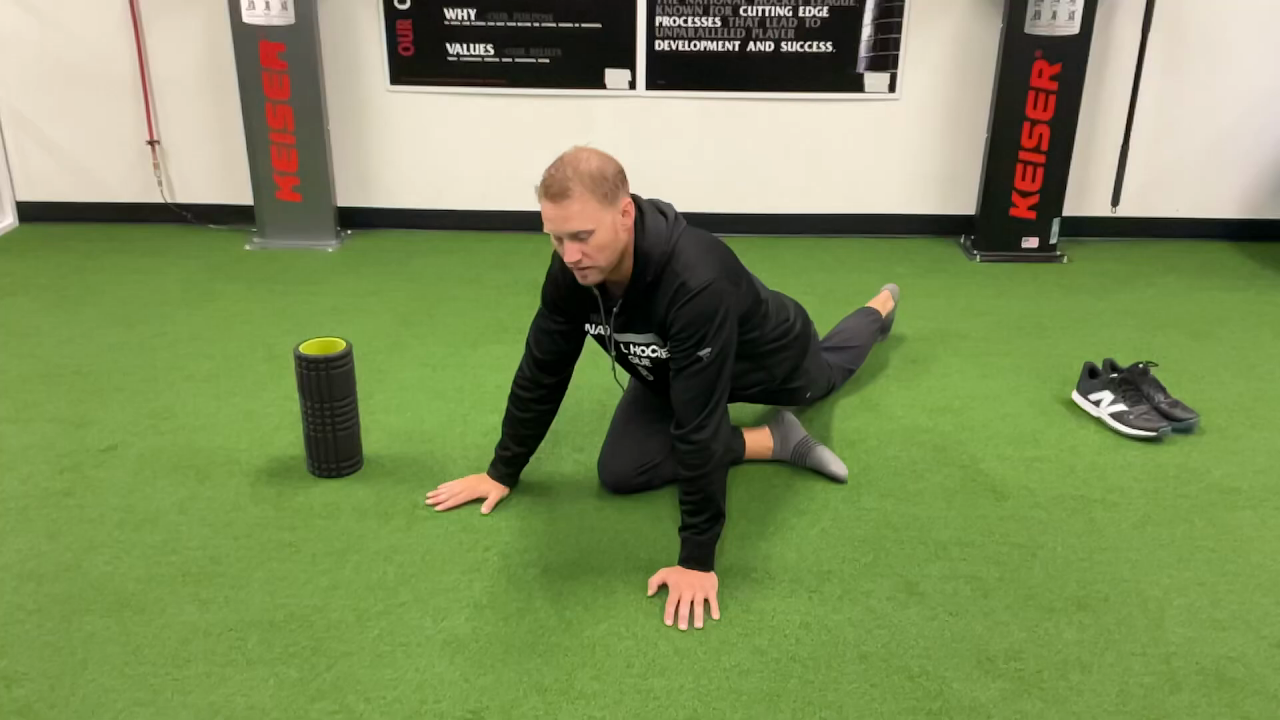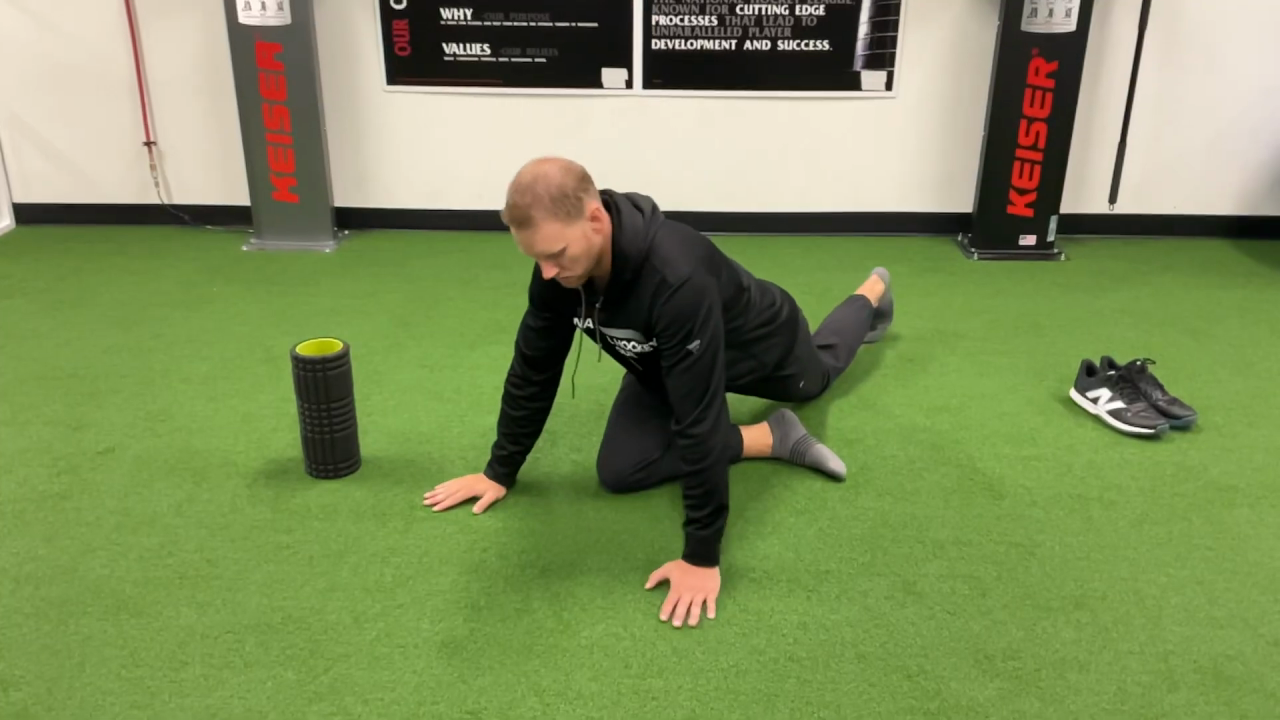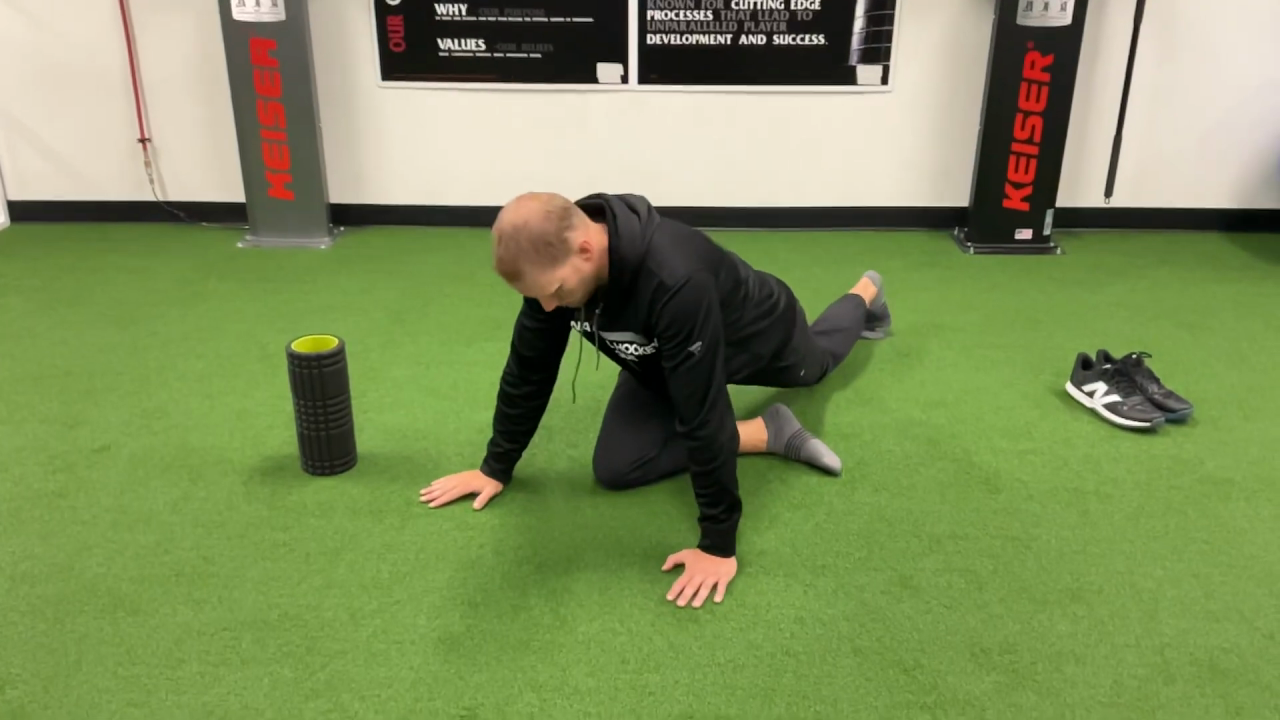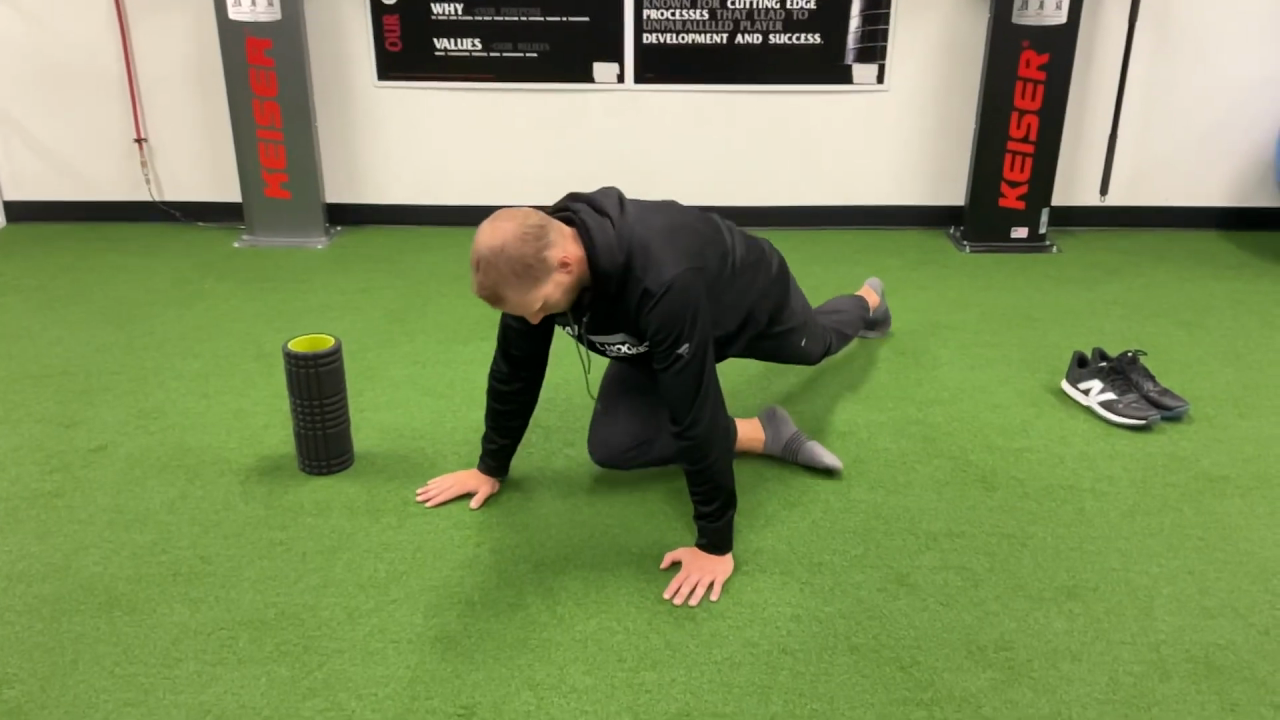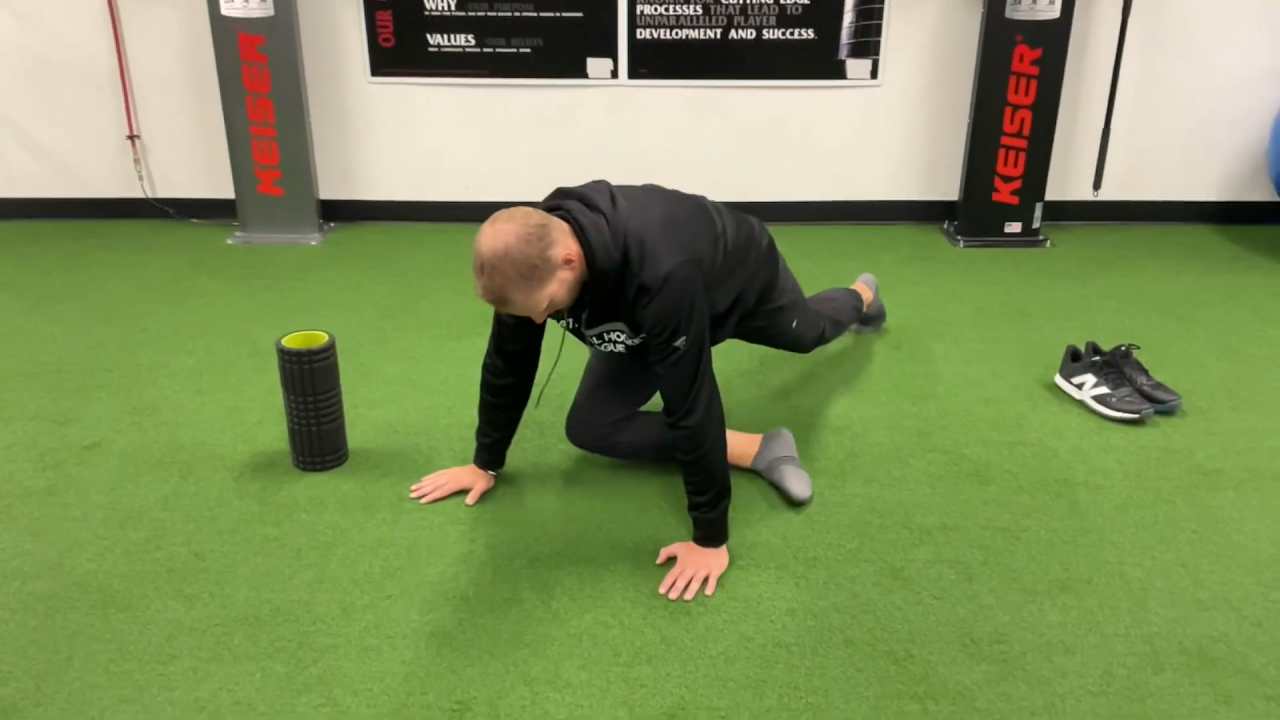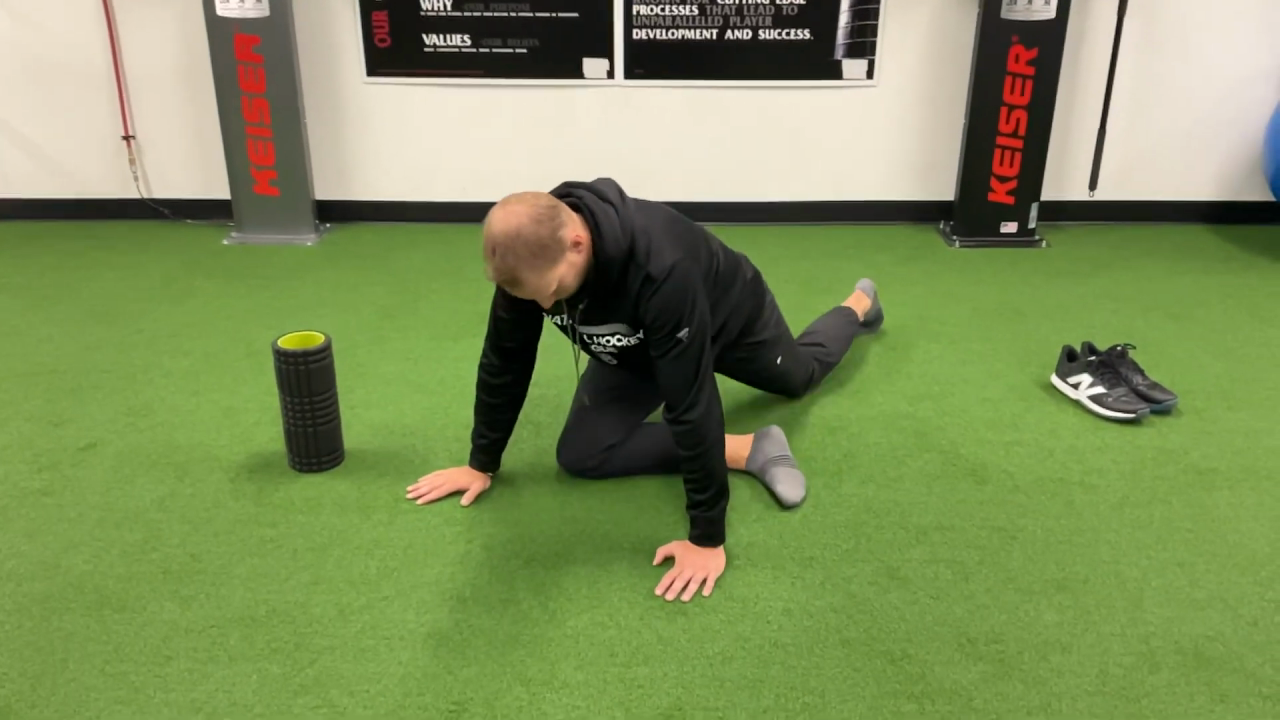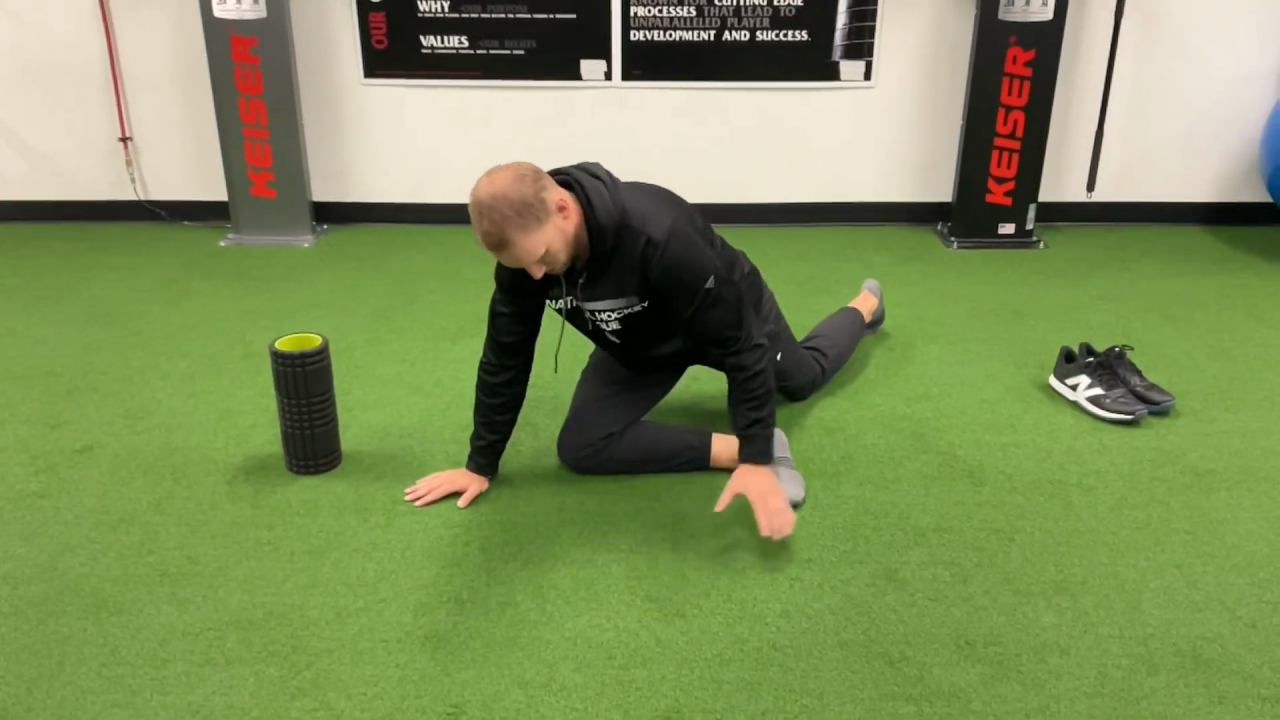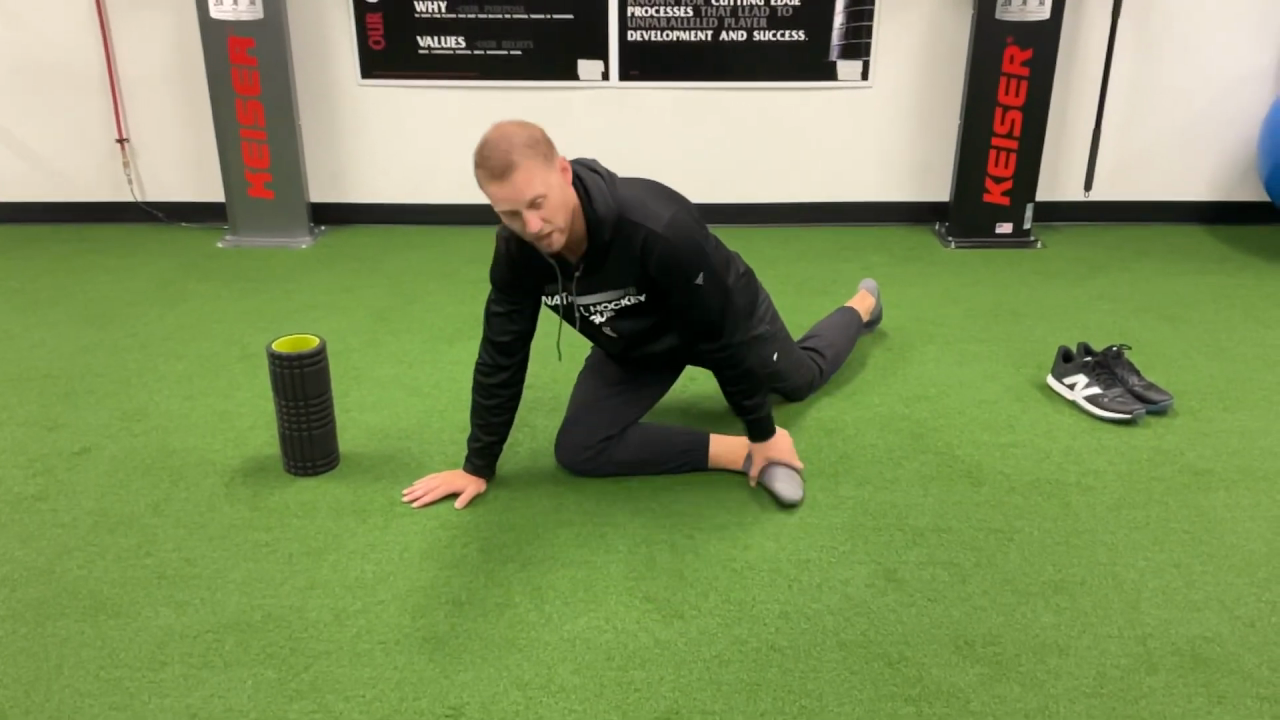
dt=0.3s
person 1, frame 1
left shoulder: (696, 283)
right shoulder: (573, 271)
left elbow: (699, 424)
right elbow: (542, 372)
left wrist: (697, 560)
right wrist: (502, 473)
left hip: (770, 357)
left knee: (826, 374)
right knee: (618, 471)
left ankle: (880, 307)
right ankle: (772, 440)
person 1, frame 2
left shoulder: (677, 277)
right shoulder: (558, 266)
left elbow: (698, 416)
right elbow: (534, 368)
left wrist: (701, 556)
right wrist: (499, 472)
left hip: (760, 347)
left knee: (820, 372)
right knee: (618, 469)
left ankle: (872, 293)
right ankle: (772, 439)
person 1, frame 3
left shoulder: (675, 281)
right shoulder: (551, 263)
left elbow: (703, 411)
right elbow: (529, 368)
left wrist: (718, 544)
right wrist: (495, 468)
left hip: (759, 337)
left knee: (816, 362)
right knee: (615, 467)
left ankle: (865, 296)
right ankle: (767, 434)
person 1, frame 4
left shoulder: (663, 280)
right shoulder: (534, 261)
left elbow: (694, 410)
right elbow: (515, 368)
left wrist: (715, 544)
right wrist: (490, 467)
left hip: (753, 295)
left knee: (815, 343)
right knee: (612, 445)
left ankle: (868, 301)
right ankle: (766, 434)
person 1, frame 5
left shoulder: (661, 272)
right shoulder: (528, 258)
left elbow: (690, 405)
right elbow: (508, 362)
left wrist: (710, 537)
right wrist: (486, 463)
left hip: (743, 278)
left knee: (807, 332)
right knee: (588, 426)
left ankle: (861, 296)
right ankle: (755, 450)
person 1, frame 6
left shoulder: (662, 268)
right shoulder: (531, 255)
left elbow: (691, 401)
right elbow: (504, 362)
left wrist: (707, 537)
right wrist: (481, 464)
left hip: (730, 316)
left knee: (800, 374)
right knee: (580, 454)
left ankle: (859, 304)
right ankle: (749, 451)
person 1, frame 7
left shoulder: (658, 235)
right shoulder: (524, 248)
left elbow: (739, 343)
right elbow: (506, 357)
left wrist: (757, 460)
right wrist: (482, 466)
left hip: (728, 319)
right hip: (639, 341)
left knee: (801, 379)
right knee: (581, 448)
left ankle: (862, 305)
right ankle: (728, 448)
person 1, frame 8
left shoulder: (659, 228)
right shoulder: (517, 248)
left elbow: (723, 336)
right elbow: (502, 356)
left wrist: (766, 430)
right wrist: (478, 466)
left hip: (724, 316)
right hip: (635, 345)
left knee: (799, 380)
right knee: (578, 451)
left ankle: (861, 305)
right ankle: (740, 453)
